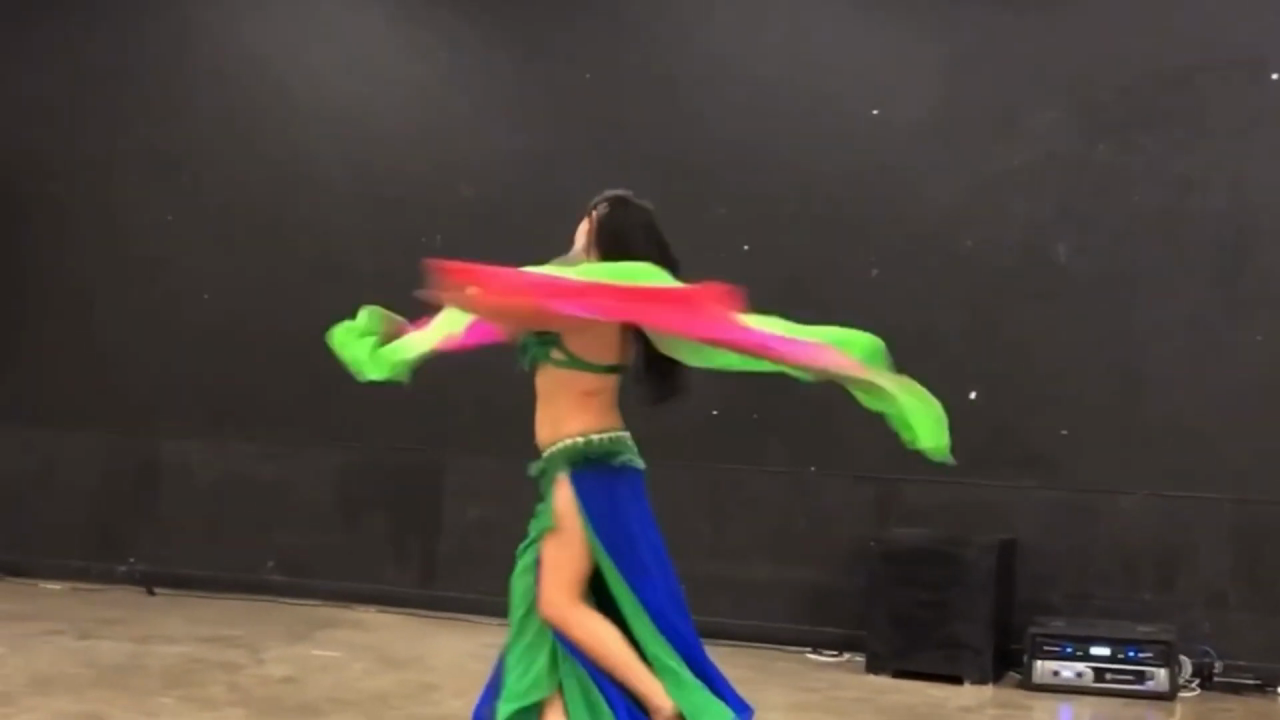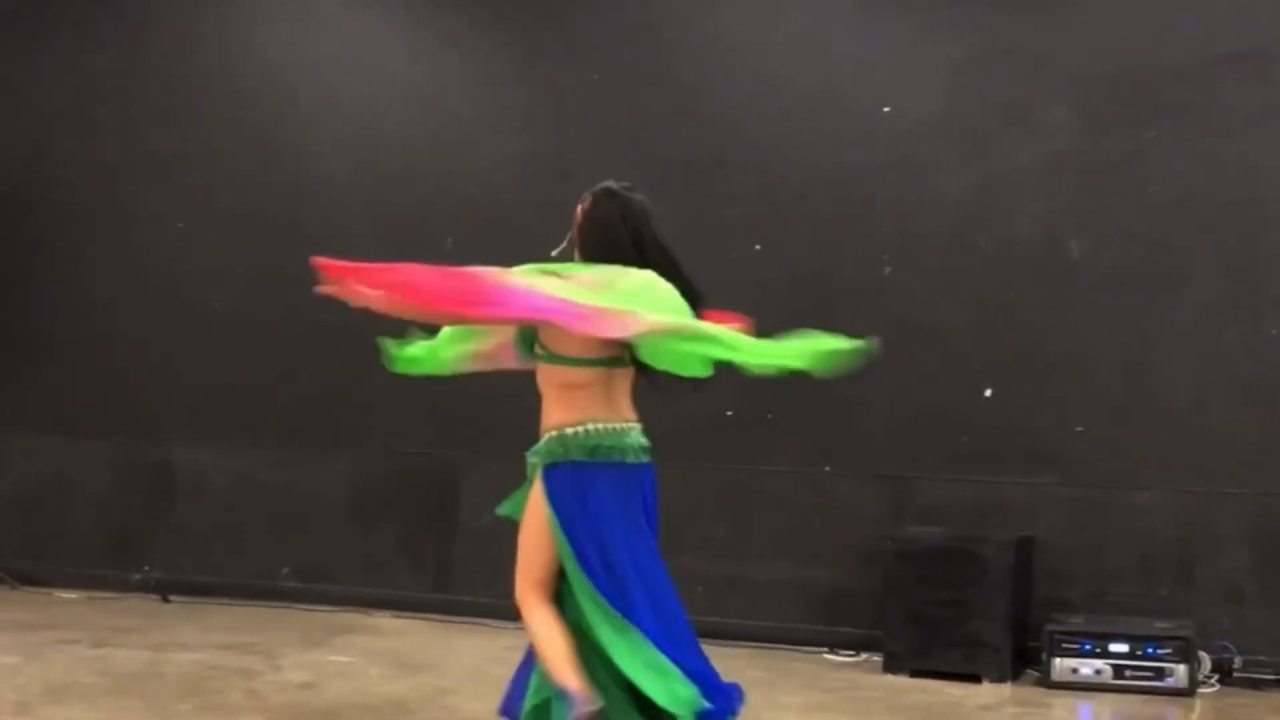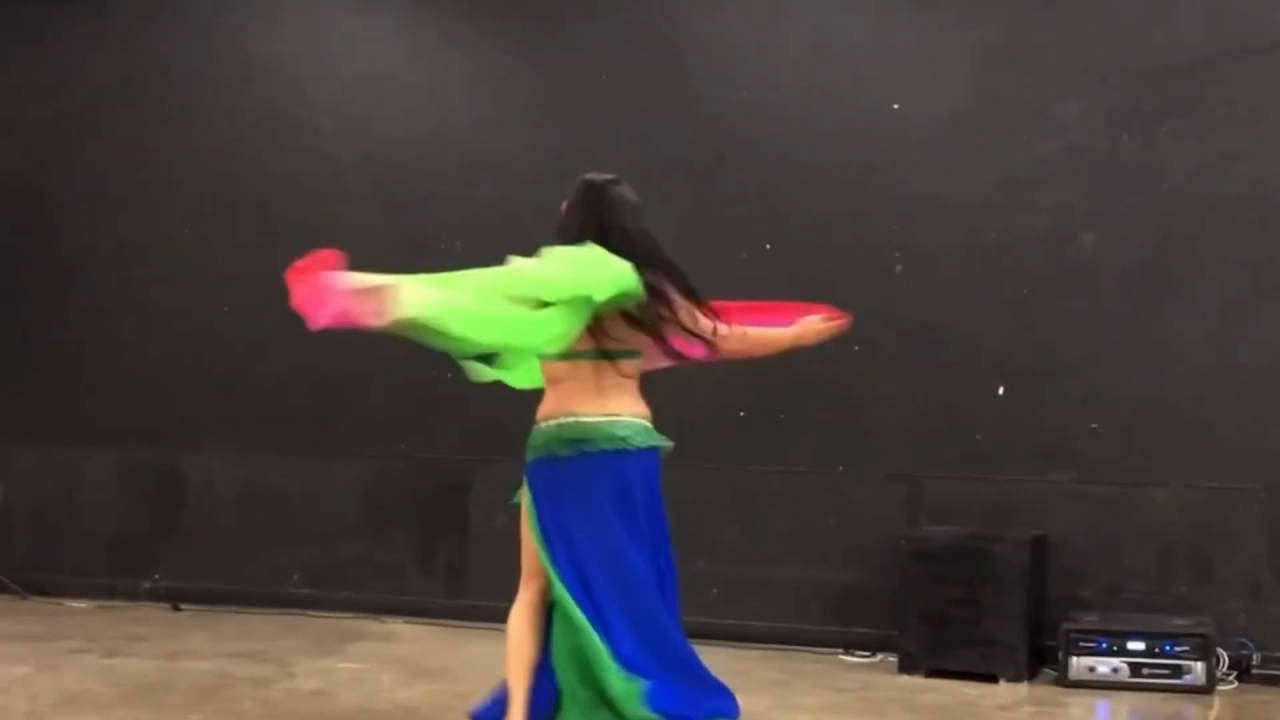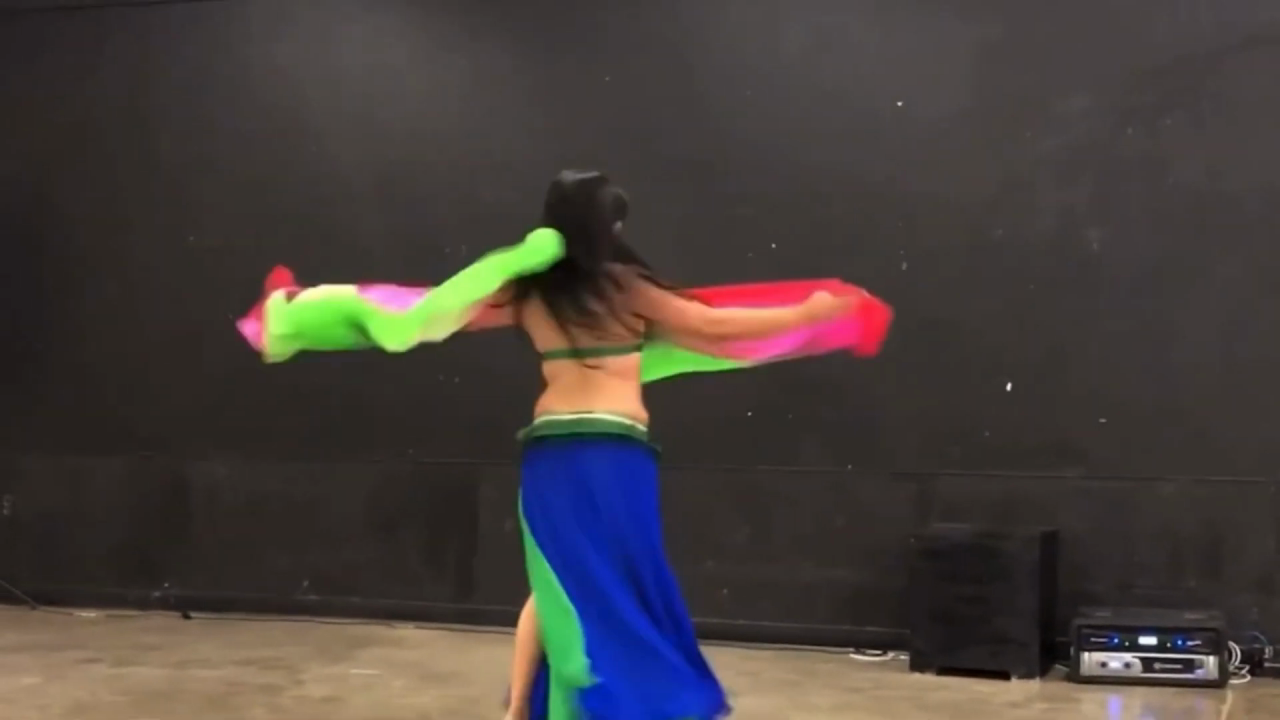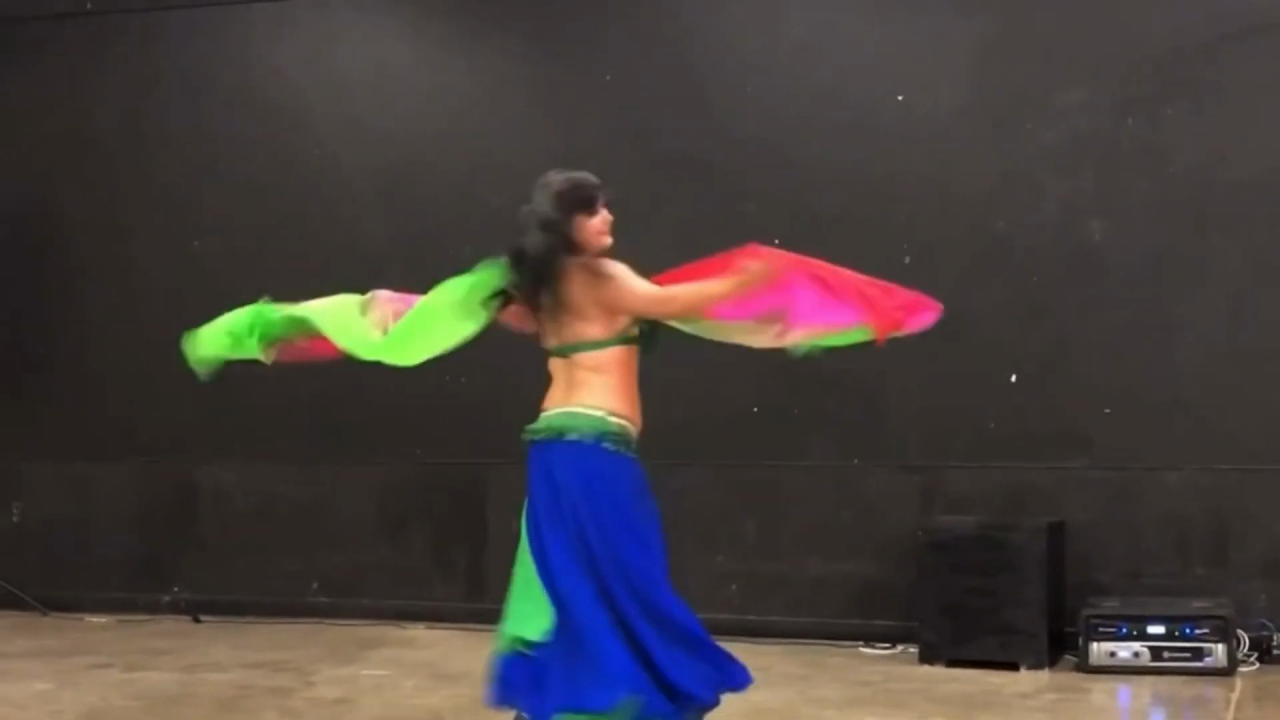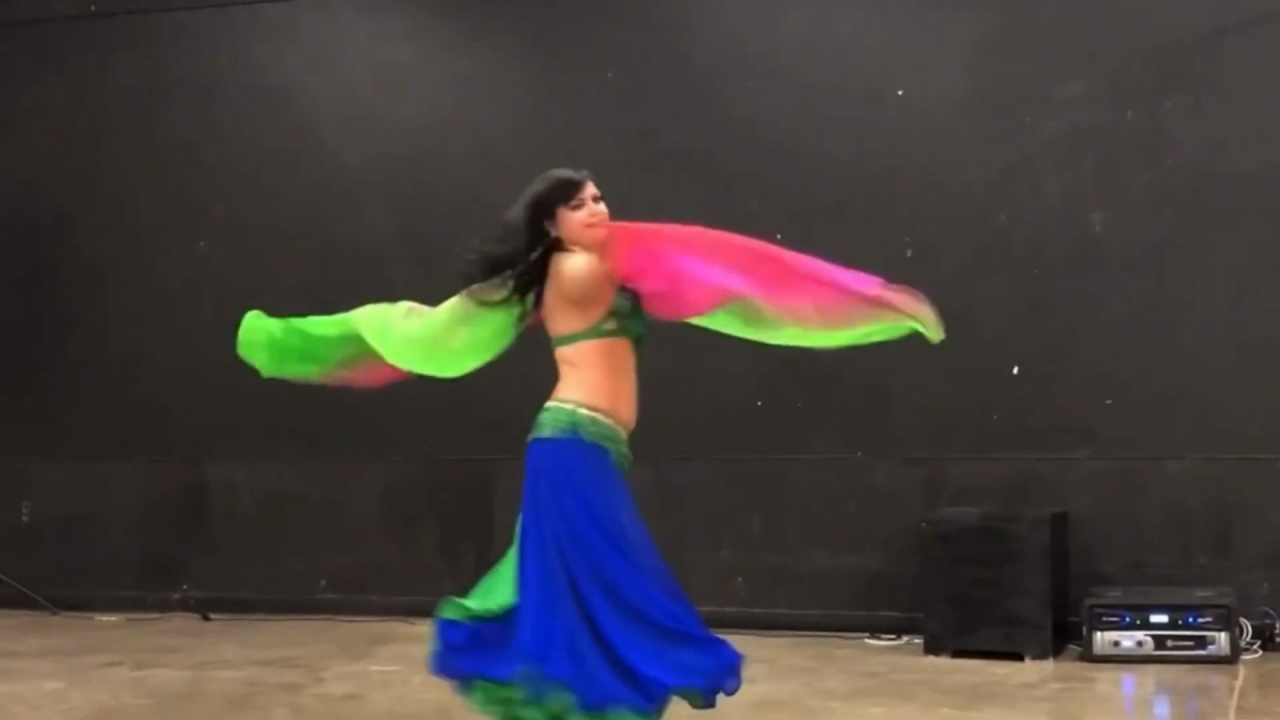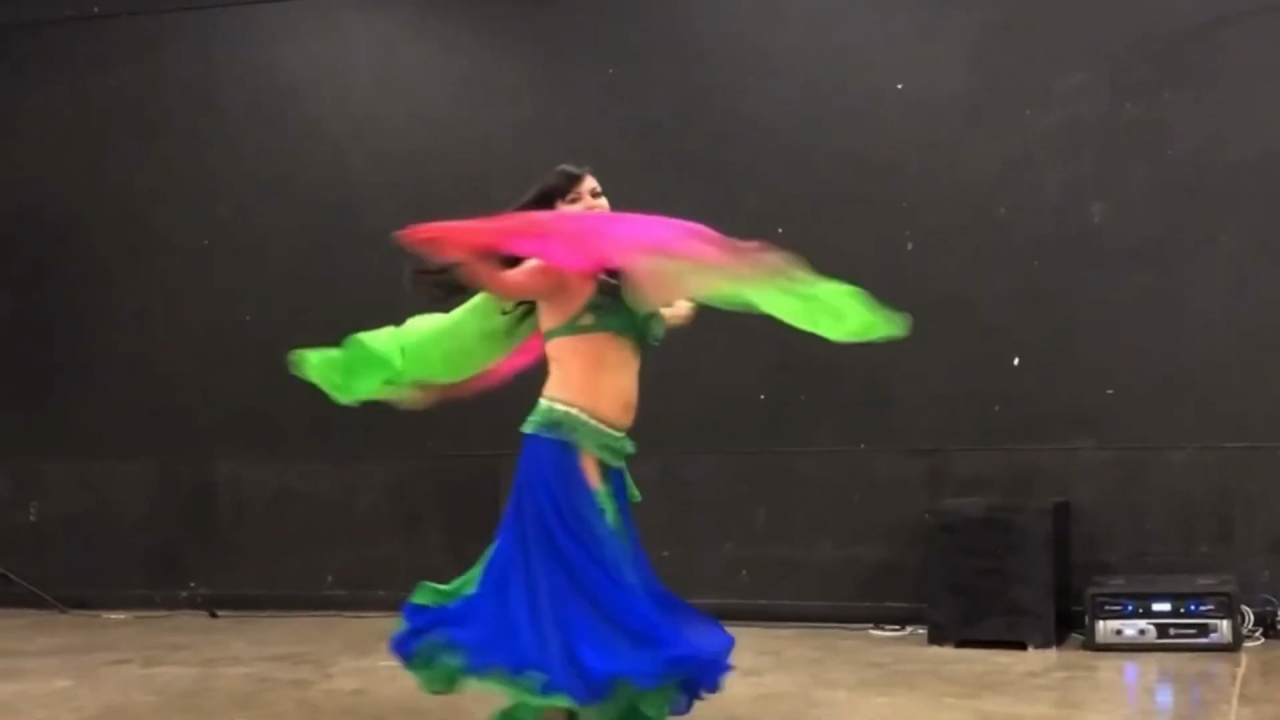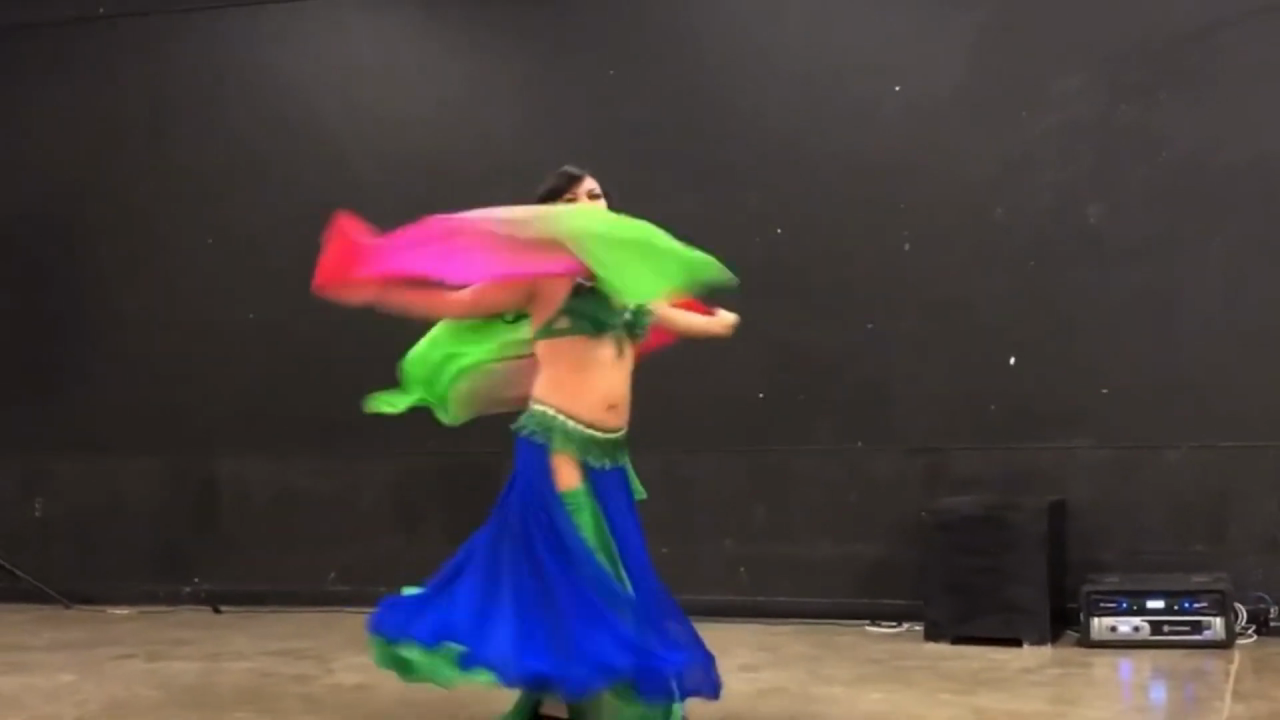
dt=0.1s
person 1, frame 1
left shoulder: (575, 289)
right shoulder: (630, 297)
left hip: (584, 465)
right hip: (601, 460)
left knee: (561, 605)
right knee: (538, 590)
person 1, frame 2
left shoulder: (544, 289)
right shoulder: (644, 292)
left elbow: (460, 297)
left hip: (571, 460)
right hip: (628, 455)
left knee: (533, 593)
right knee: (621, 595)
person 1, frame 3
left shoulder: (549, 285)
right shoulder: (649, 291)
right elbow: (718, 339)
right wrist: (797, 332)
left hip: (562, 452)
right hip: (632, 449)
left knee: (538, 590)
right knee: (628, 590)
person 1, frame 4
left shoulder: (528, 292)
right shoulder: (623, 284)
right elbow: (712, 325)
right wrist: (807, 314)
left hip: (546, 452)
right hip: (614, 452)
left knee: (549, 588)
right knee: (616, 590)
person 1, frame 5
left shoulder: (541, 297)
right shoulder: (601, 278)
left elbow: (511, 316)
right elbow: (667, 304)
right wrist: (739, 278)
left hip: (549, 442)
right hip: (594, 444)
left knee: (573, 579)
right knee: (614, 582)
person 1, frame 6
left shoulder: (602, 275)
right shoulder: (572, 269)
right elbow: (611, 283)
left hip: (586, 444)
right hip: (577, 440)
left knee: (576, 584)
right knee: (606, 581)
person 1, frame 7
left shoulder: (616, 276)
right shoulder: (560, 267)
left elbow: (655, 316)
right elbow: (506, 287)
left wrist: (671, 312)
right wrist: (482, 266)
left hip: (603, 445)
right hip: (567, 439)
left knee: (605, 573)
right knee: (588, 572)
person 1, frame 8
right shoulder: (538, 274)
left elbow: (666, 315)
right elbow: (467, 303)
left wrist: (717, 323)
right wrist: (400, 293)
left hip: (606, 452)
right hip: (554, 443)
left knee: (610, 576)
right knee: (568, 572)
